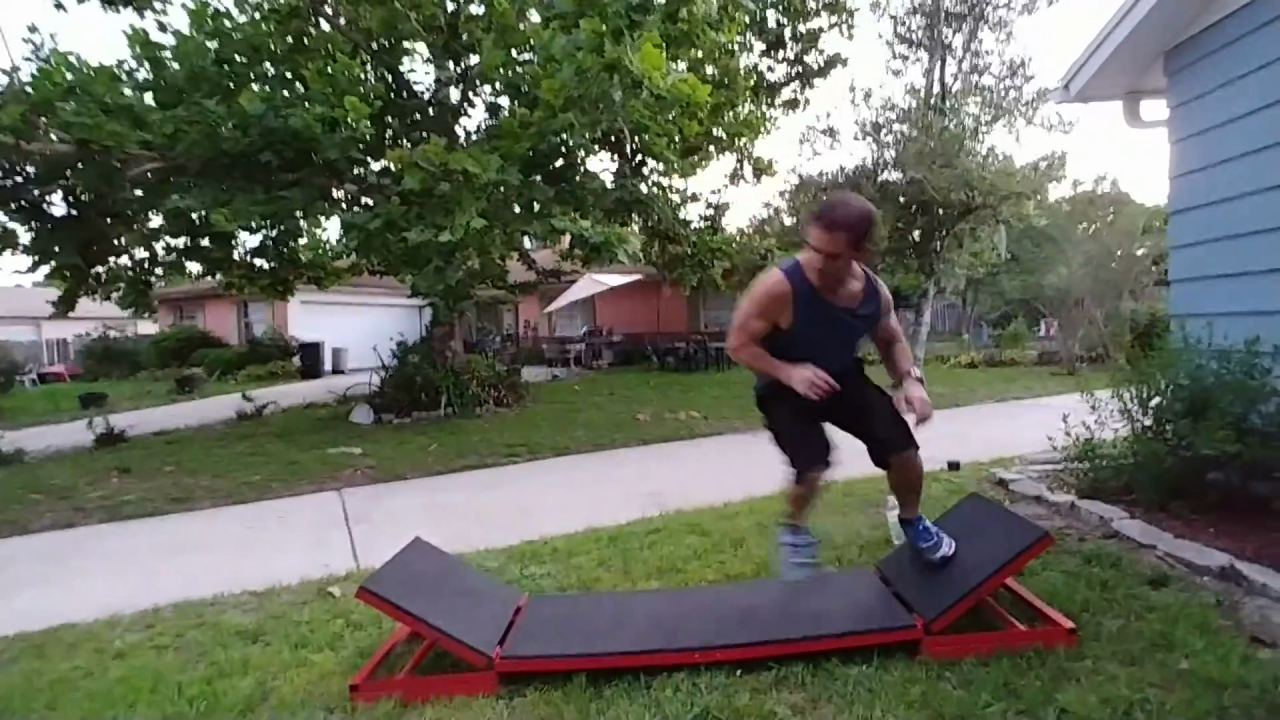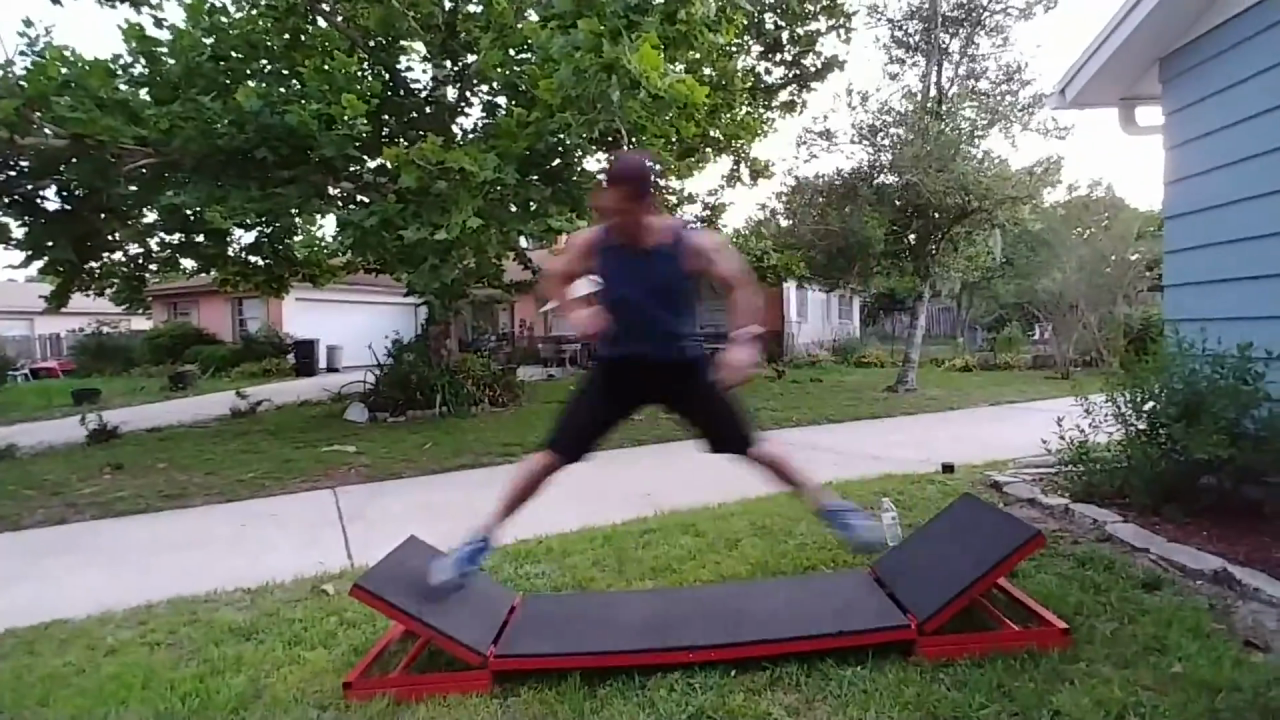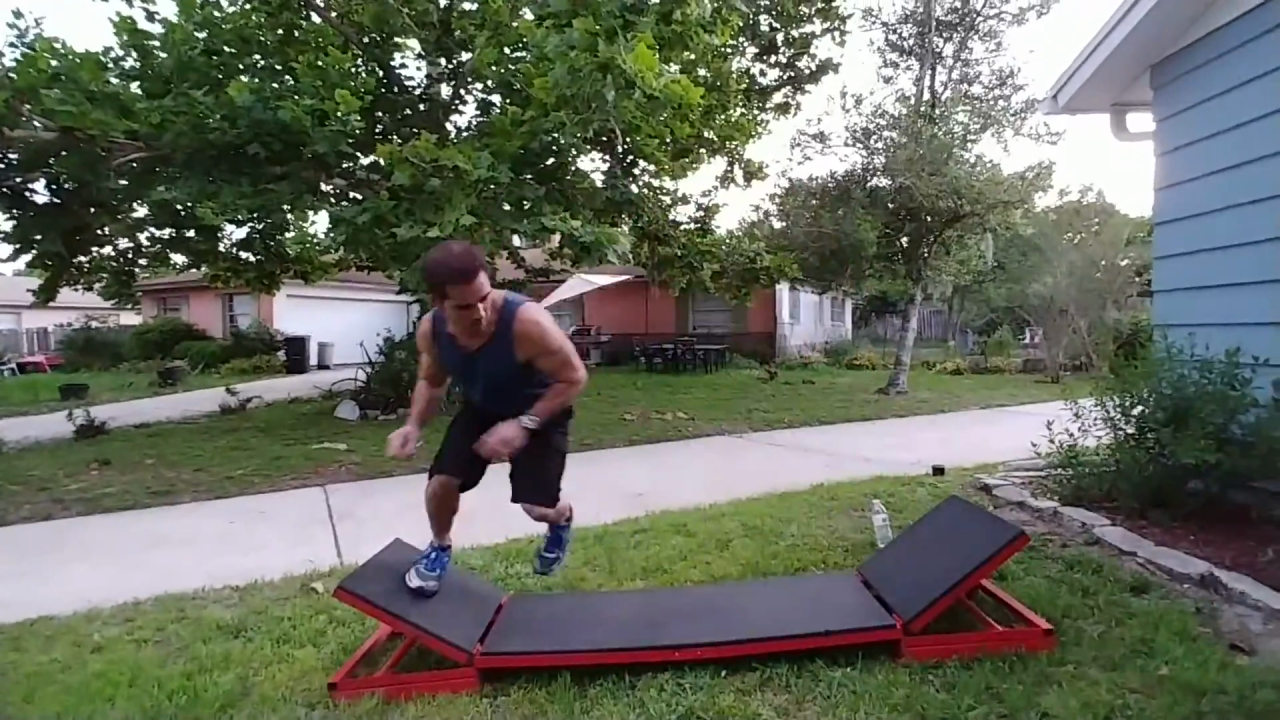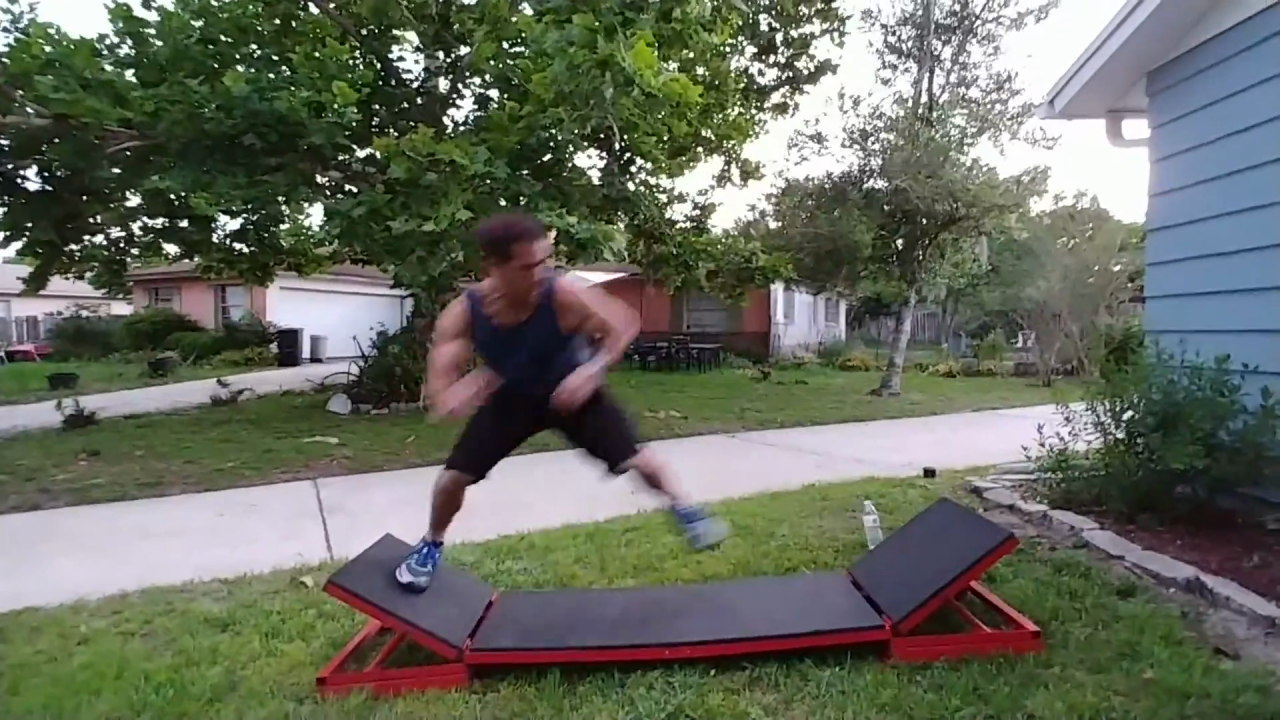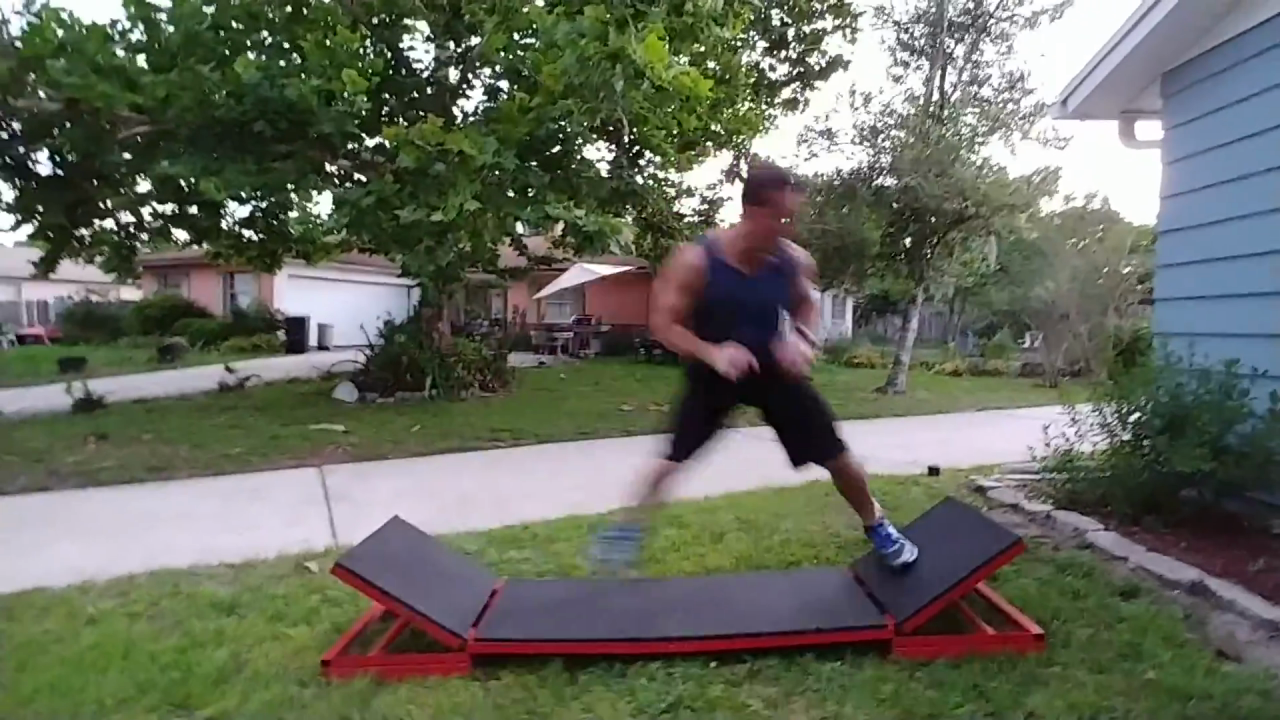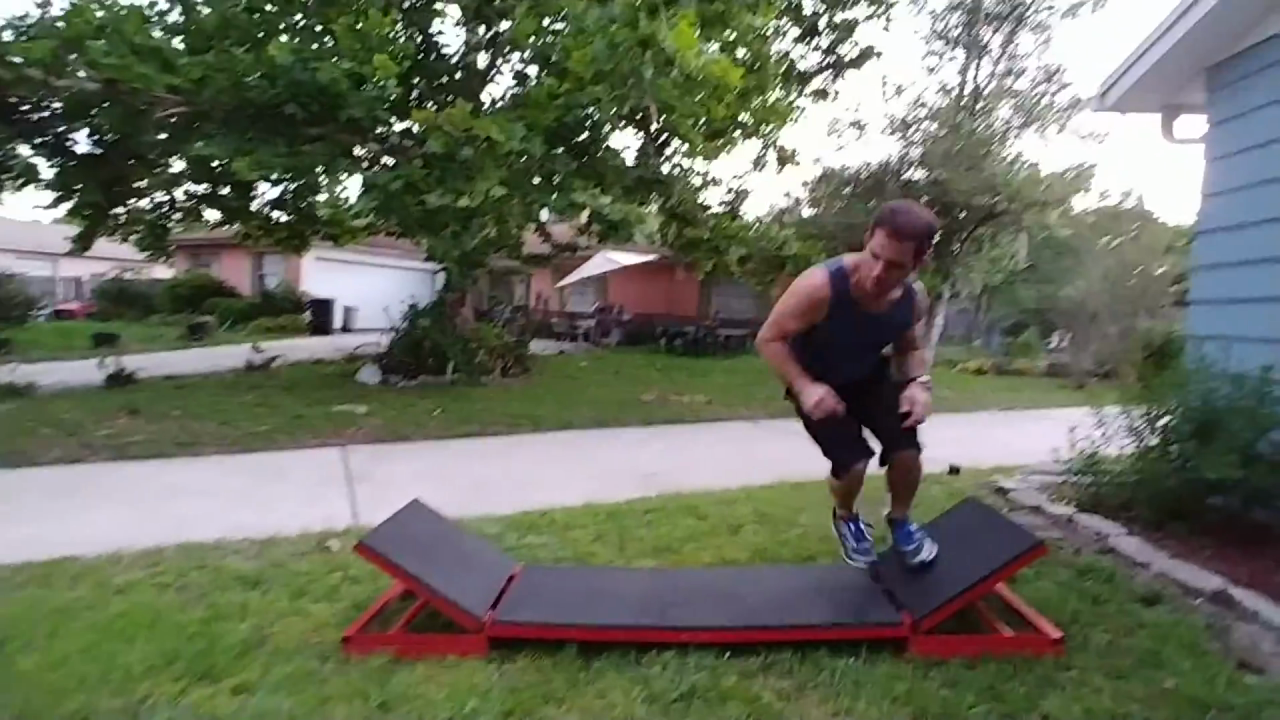
dt=0.3s
person 1, frame 1
left shoulder: (875, 292)
right shoulder: (778, 285)
left elbow: (893, 340)
right elbow: (739, 344)
left wrist: (910, 379)
right wrist: (788, 372)
left hip: (842, 380)
right hip: (785, 389)
left knee: (903, 451)
right knee: (813, 467)
left ankle: (911, 522)
right ankle: (794, 528)
person 1, frame 2
left shoulder: (691, 243)
right shoulder: (593, 241)
left elbow: (743, 285)
right elbow: (552, 278)
left wrist: (745, 338)
right wrist: (574, 310)
left hip: (680, 367)
right hip: (618, 368)
left knee: (746, 445)
right knee: (553, 455)
left ankle: (831, 507)
right ankle: (484, 537)
person 1, frame 3
left shoulder: (526, 321)
right shoulder: (431, 328)
left elbow: (573, 378)
right elbow: (431, 379)
left wrist: (523, 425)
right wrist: (413, 425)
left hip: (535, 413)
right hip: (482, 410)
left knee: (538, 506)
right knee: (444, 481)
left ankle: (561, 519)
right ankle: (439, 548)
person 1, frame 4
left shoulder: (562, 293)
right shoulder: (463, 313)
left elbow: (623, 325)
right elbow: (437, 382)
left wrist: (592, 372)
right wrist: (453, 396)
left hip: (571, 391)
right hip: (513, 398)
left knee: (635, 459)
right knee: (456, 474)
left ankle: (681, 509)
right ankle: (432, 545)
person 1, frame 5
left shoulder: (793, 260)
right shoulder: (696, 260)
left elbow: (805, 306)
right elbow: (663, 325)
left wrist: (804, 340)
right wrist: (712, 353)
left hip: (771, 367)
right hip: (715, 370)
left knee: (835, 453)
right knee: (679, 455)
left ankle: (876, 526)
right ankle: (634, 524)
person 1, frame 6
left shoulder: (913, 299)
right shoulder: (821, 285)
left elbow: (909, 347)
right elbow: (769, 338)
left wrist: (916, 383)
right wrist: (803, 386)
left hip: (868, 378)
right hip: (815, 383)
left knee: (907, 451)
right knee: (853, 463)
left ankle: (899, 521)
right ankle: (845, 517)
